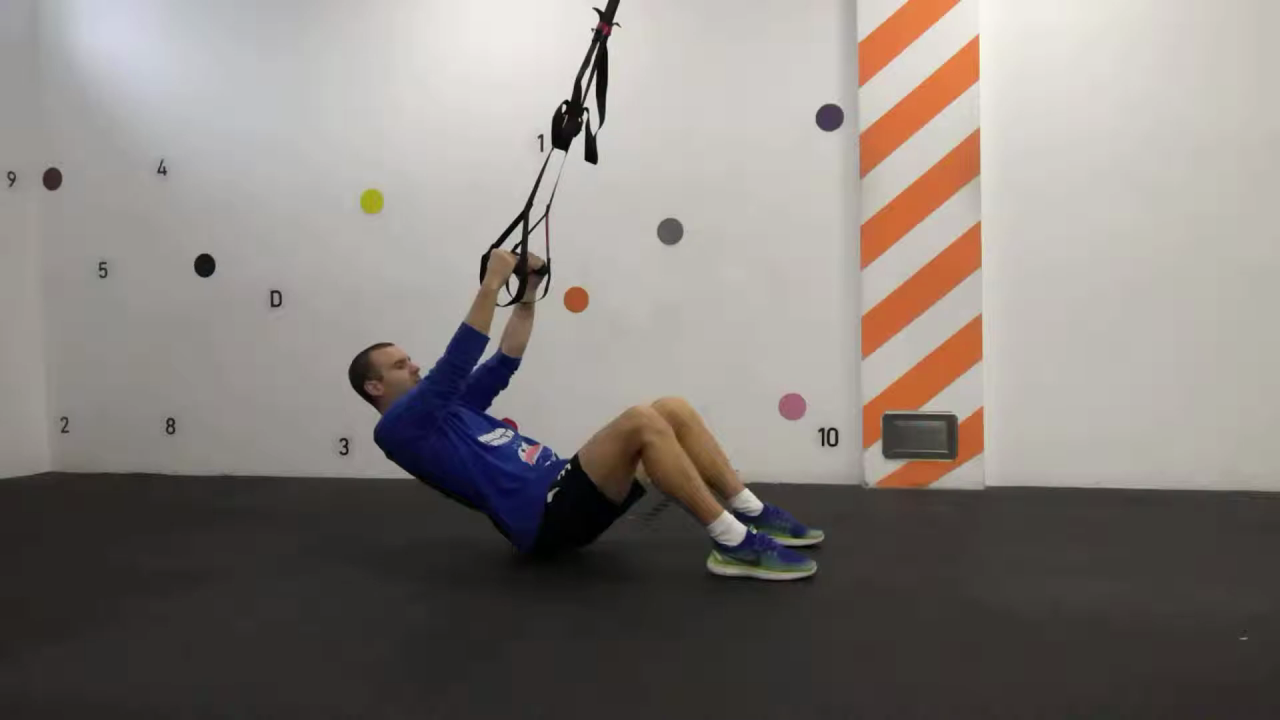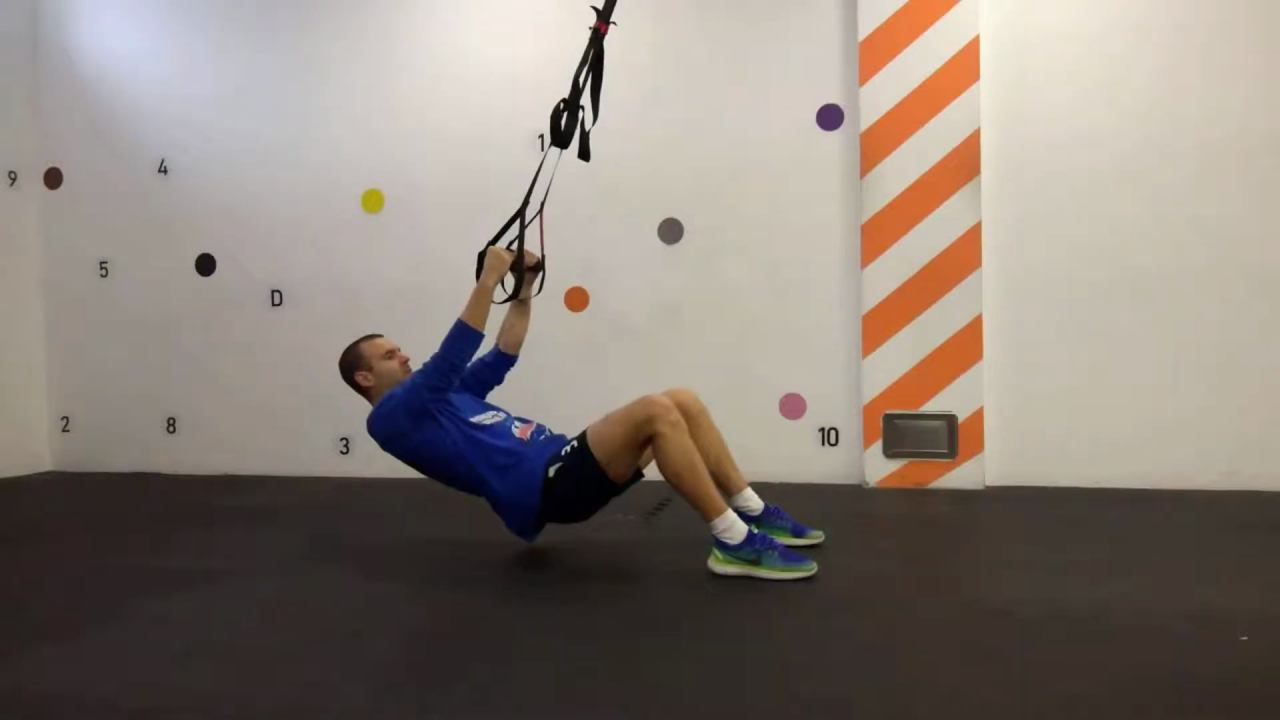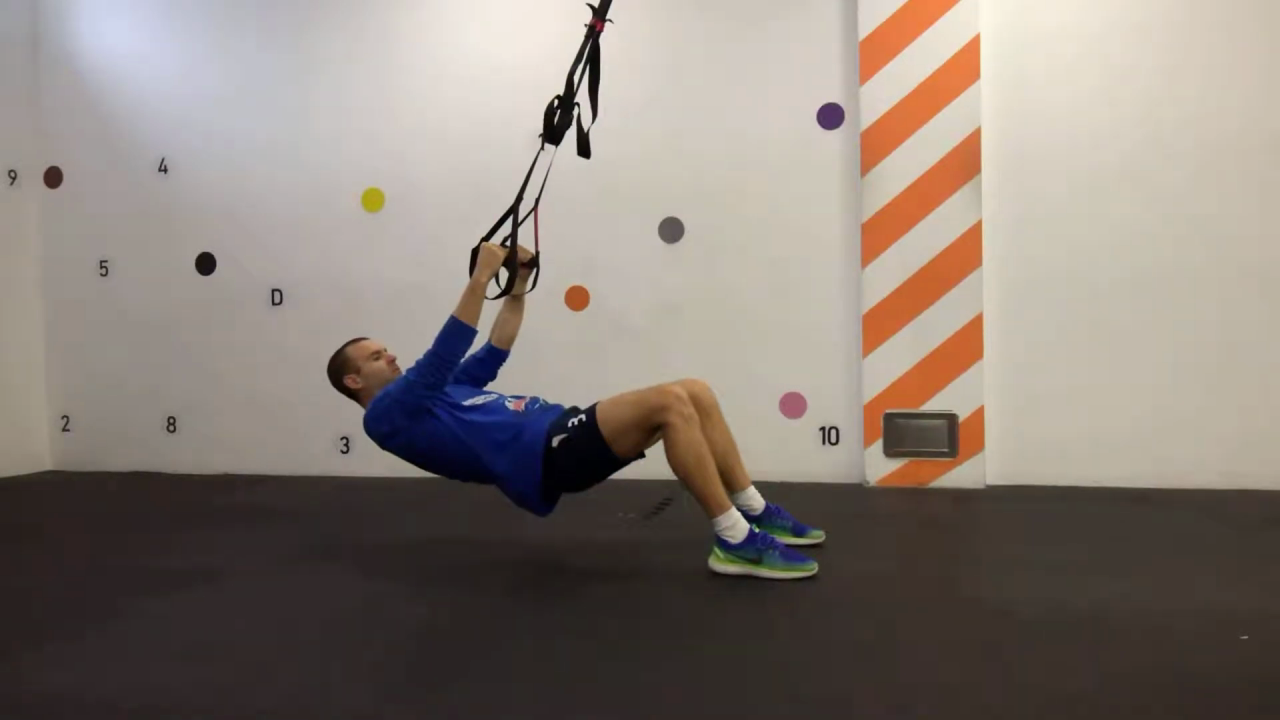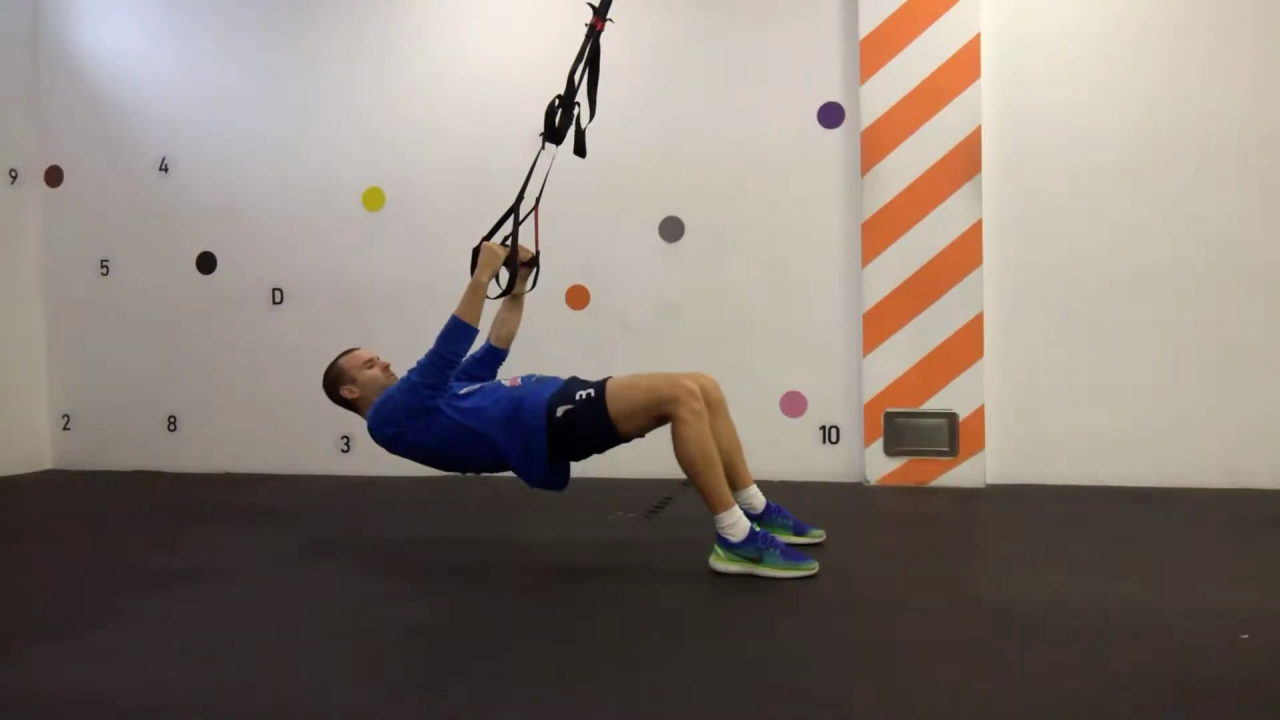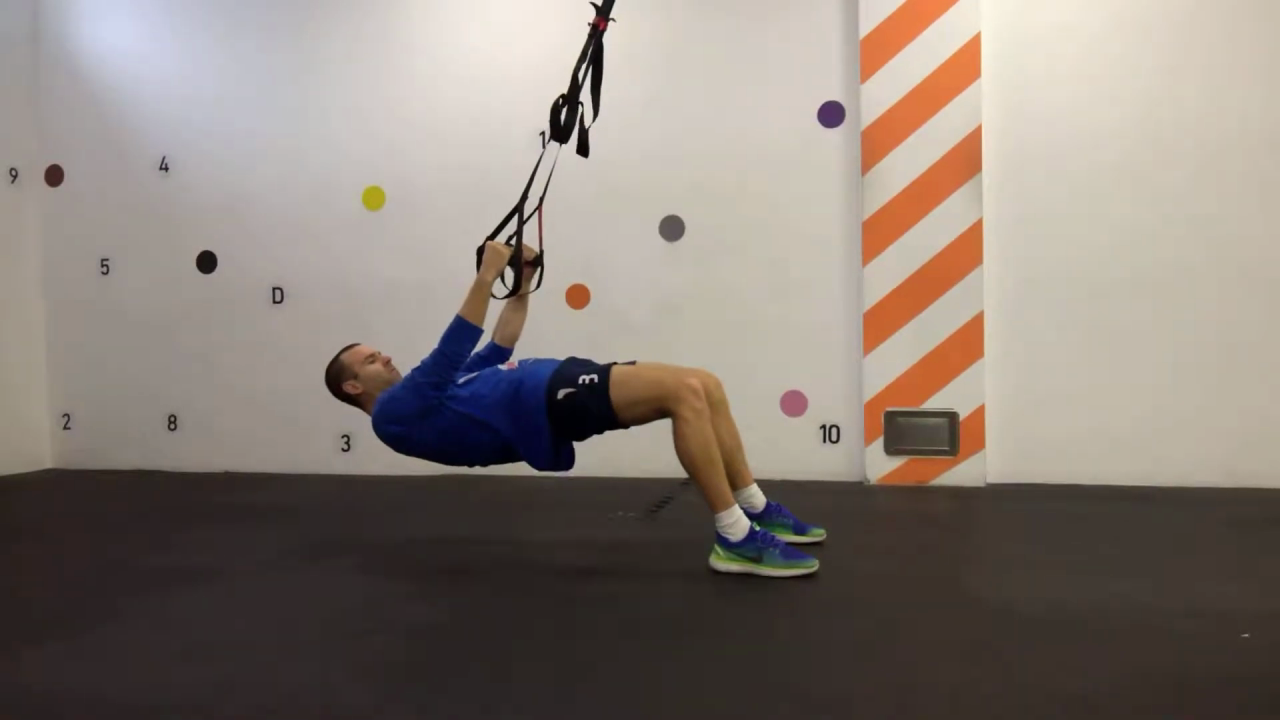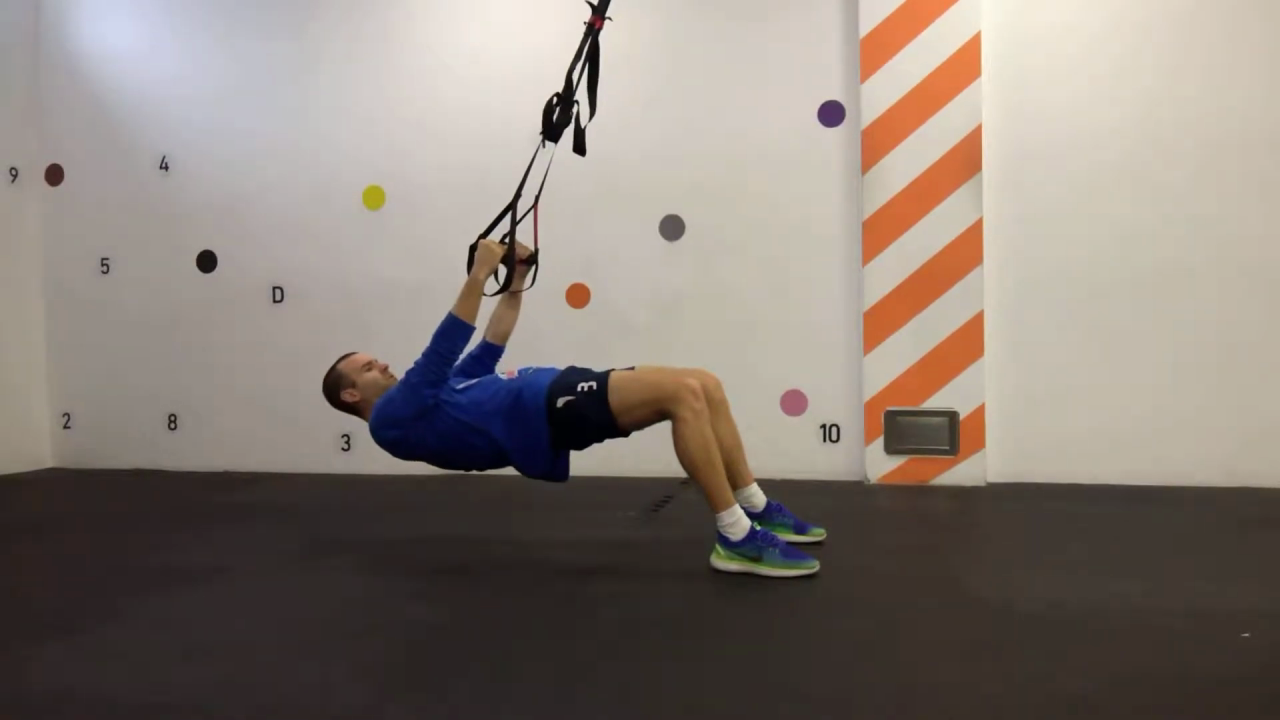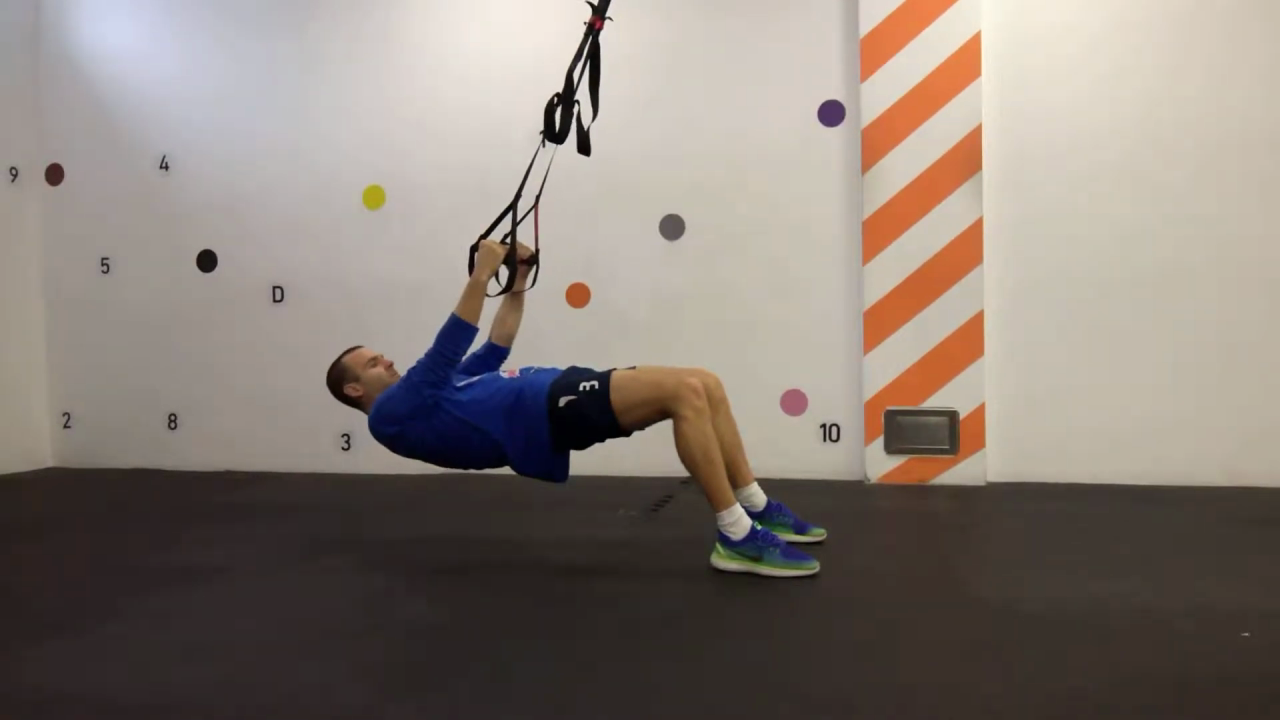
dt=0.3s
person 1, frame 1
left shoulder: (446, 409)
right shoulder: (400, 429)
left elbow: (502, 365)
right elbow: (453, 366)
left wrist: (527, 293)
right wrist: (490, 286)
left hip: (564, 491)
right hip: (548, 515)
left knee: (672, 411)
right knee: (643, 421)
left ankle: (756, 516)
right ankle: (734, 543)
person 1, frame 2
left shoulder: (438, 398)
right shoulder: (392, 419)
left elbow: (500, 360)
right elbow: (449, 361)
left wrist: (523, 290)
right wrist: (486, 283)
left hip: (557, 465)
right hip: (543, 487)
left knee: (681, 401)
right knee: (655, 411)
left ankle: (756, 514)
right ankle: (735, 542)
person 1, frame 3
left shoulder: (429, 396)
right shoulder: (387, 417)
left elbow: (493, 355)
right elbow: (441, 356)
left wrist: (517, 286)
right wrist: (479, 279)
left hip: (558, 436)
right hip: (544, 454)
left knee: (694, 393)
right knee: (672, 401)
left ankle: (756, 513)
right ankle: (735, 541)
person 1, frame 4
left shoulder: (425, 399)
right shoulder: (391, 420)
left elbow: (491, 354)
right elbow: (443, 357)
left wrist: (517, 286)
right wrist: (481, 278)
left hip: (558, 405)
right hip: (546, 425)
left knee: (702, 388)
right knee: (682, 395)
left ankle: (756, 510)
right ankle: (736, 539)
person 1, frame 5
left shoulder: (426, 395)
right shoulder: (395, 417)
left elbow: (495, 352)
right elbow: (447, 355)
left wrist: (521, 284)
right wrist: (486, 277)
left hip: (557, 385)
right hip: (546, 403)
left knee: (704, 385)
right knee: (686, 391)
left ankle: (757, 510)
right ankle: (736, 538)
person 1, frame 6
left shoulder: (427, 398)
right shoulder: (393, 421)
left elbow: (487, 350)
right elbow: (440, 353)
left wrist: (515, 282)
right wrist: (478, 275)
left hip: (556, 395)
right hip: (546, 414)
left knee: (704, 386)
right knee: (684, 393)
left ankle: (757, 511)
right ankle: (737, 538)
person 1, frame 7
left shoulder: (426, 393)
right shoulder: (391, 416)
left elbow: (494, 352)
right elbow: (443, 354)
left wrist: (517, 282)
right wrist: (480, 276)
left hip: (557, 394)
right hip: (547, 413)
left knee: (704, 385)
right knee: (687, 391)
left ankle: (758, 510)
right ankle: (737, 536)
